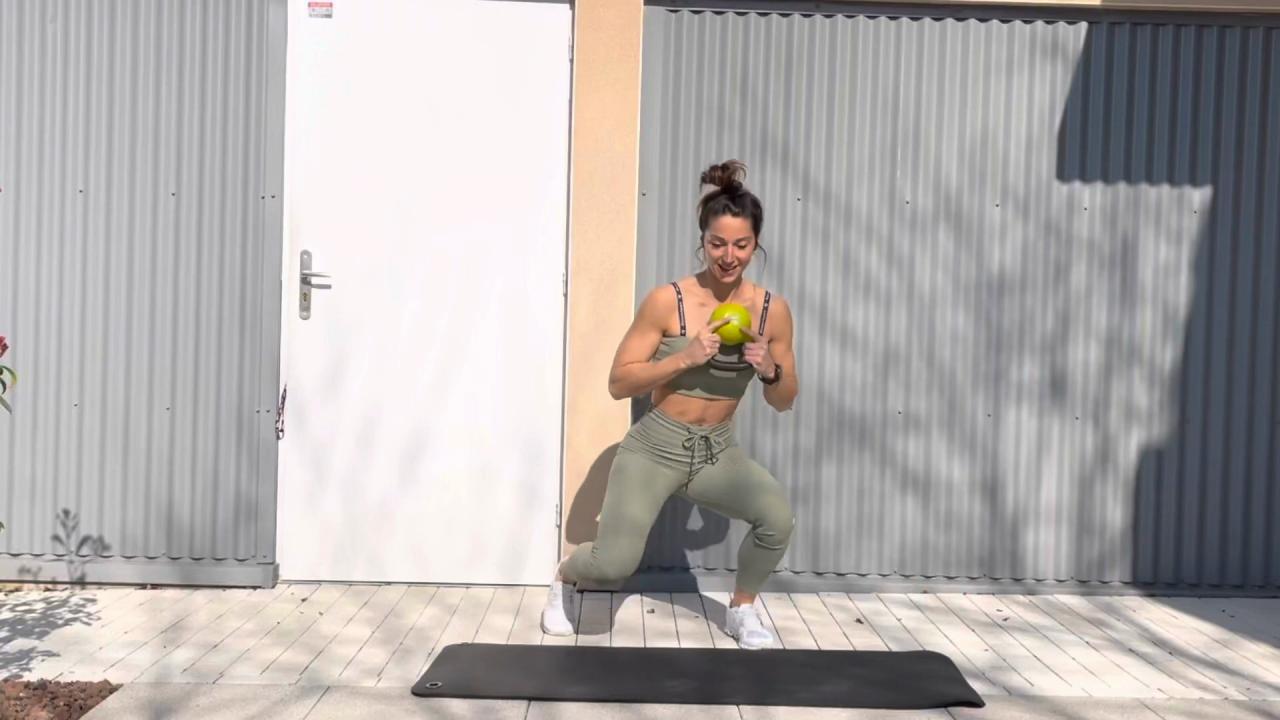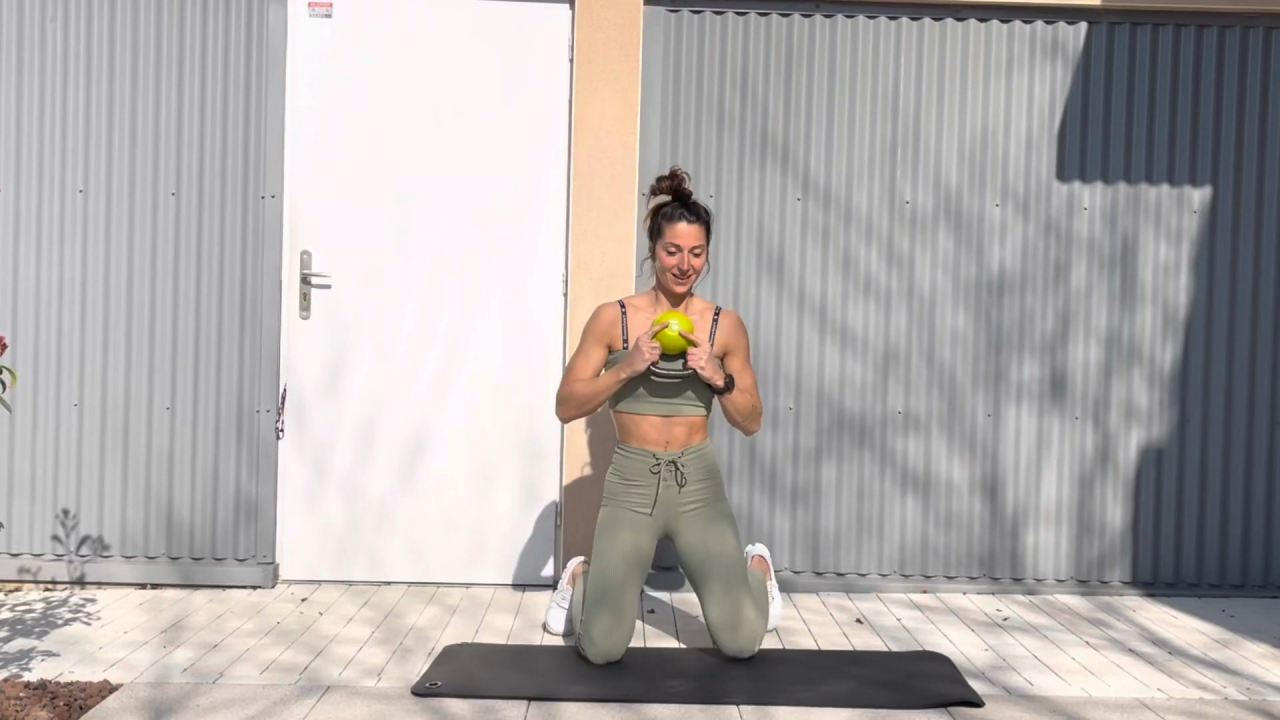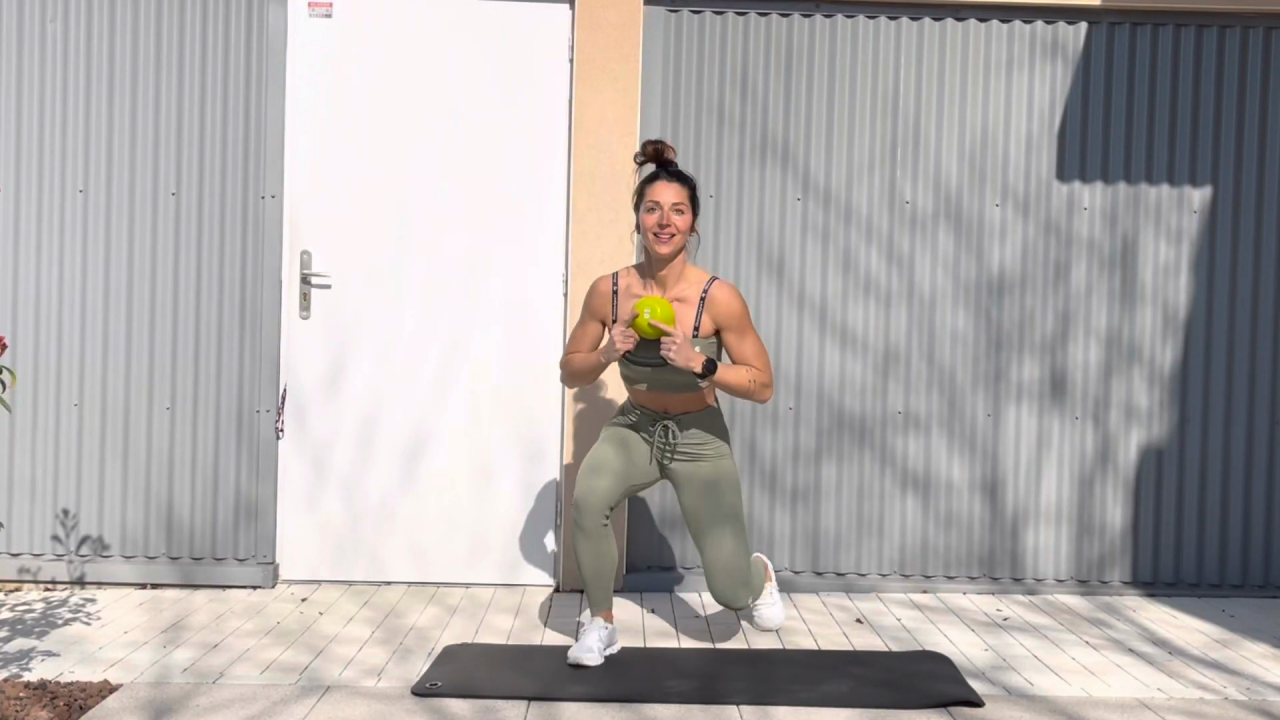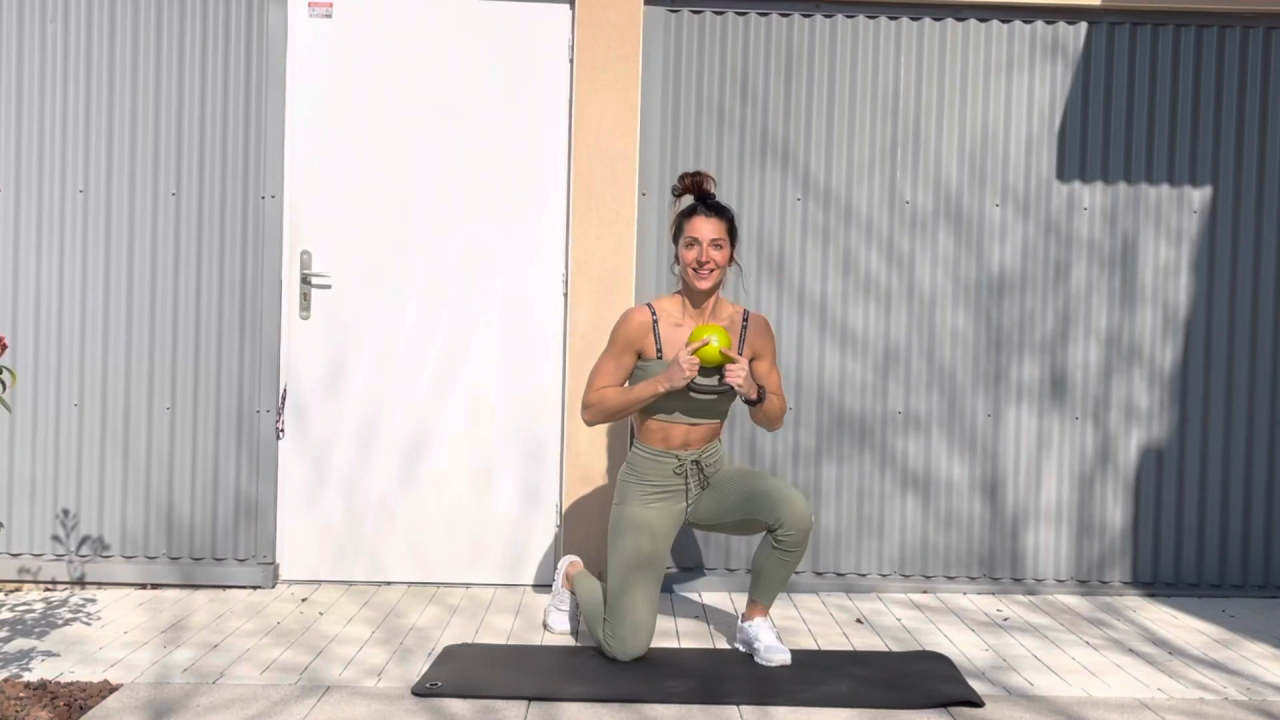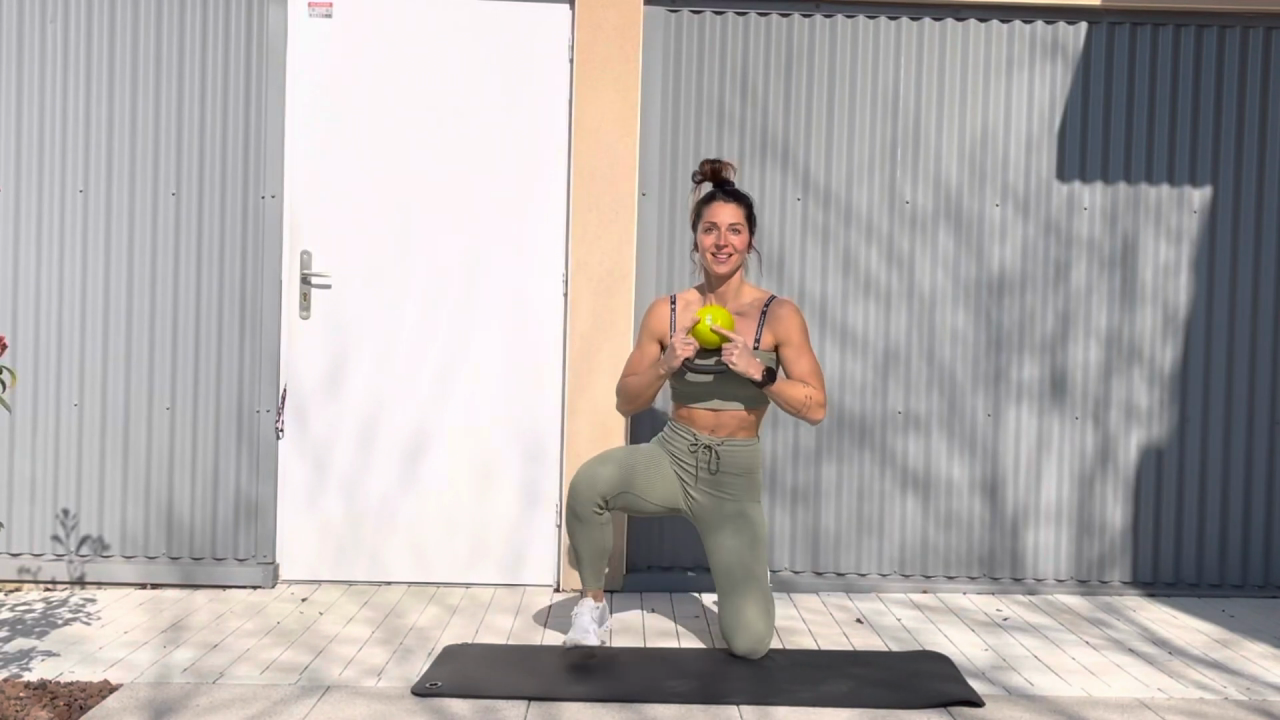
dt=1s
person 1, frame 1
left shoulder: (773, 310)
right shoulder: (668, 301)
left elbow: (786, 400)
right elbow: (619, 383)
left wrist: (769, 369)
right wrist: (687, 356)
left hip: (719, 452)
right hip: (654, 447)
left knee: (778, 515)
right knee: (612, 565)
left ankle: (742, 608)
right ankle: (568, 573)
person 1, frame 2
left shoulder: (725, 325)
right shoulder: (612, 317)
left elbow: (750, 423)
right elbow: (567, 406)
left wrist: (720, 379)
right wrist: (628, 367)
left hip: (699, 487)
right hip: (630, 486)
left knee: (742, 643)
right knee: (602, 649)
left ankle: (756, 569)
right ankle: (579, 579)
person 1, frame 3
left shoulder: (719, 297)
right shoulder: (607, 290)
left elbow: (762, 386)
right elbow: (570, 372)
left wrist: (701, 364)
right wrist: (607, 353)
left hip: (699, 432)
right hip: (634, 426)
left knee: (732, 592)
right knee: (588, 498)
left ankle: (758, 575)
right ankle: (601, 623)
person 1, frame 4
left shoulder: (753, 328)
right shoulder: (640, 323)
left elbow: (774, 419)
right elbow: (592, 409)
left wrist: (753, 392)
right wrist: (662, 380)
left hip: (712, 473)
right hip: (647, 481)
left knee: (796, 514)
right knee: (626, 646)
left ankle: (753, 621)
right ankle: (574, 578)
person 1, frame 5
left shoulder: (778, 315)
right shoulder: (665, 312)
left elbow: (814, 408)
right elbow: (627, 403)
left wrist: (757, 371)
right wrist: (664, 365)
left hip: (733, 474)
right hip: (669, 455)
left knee: (750, 643)
right knee: (588, 482)
left ankle: (750, 567)
right ankle: (593, 599)
